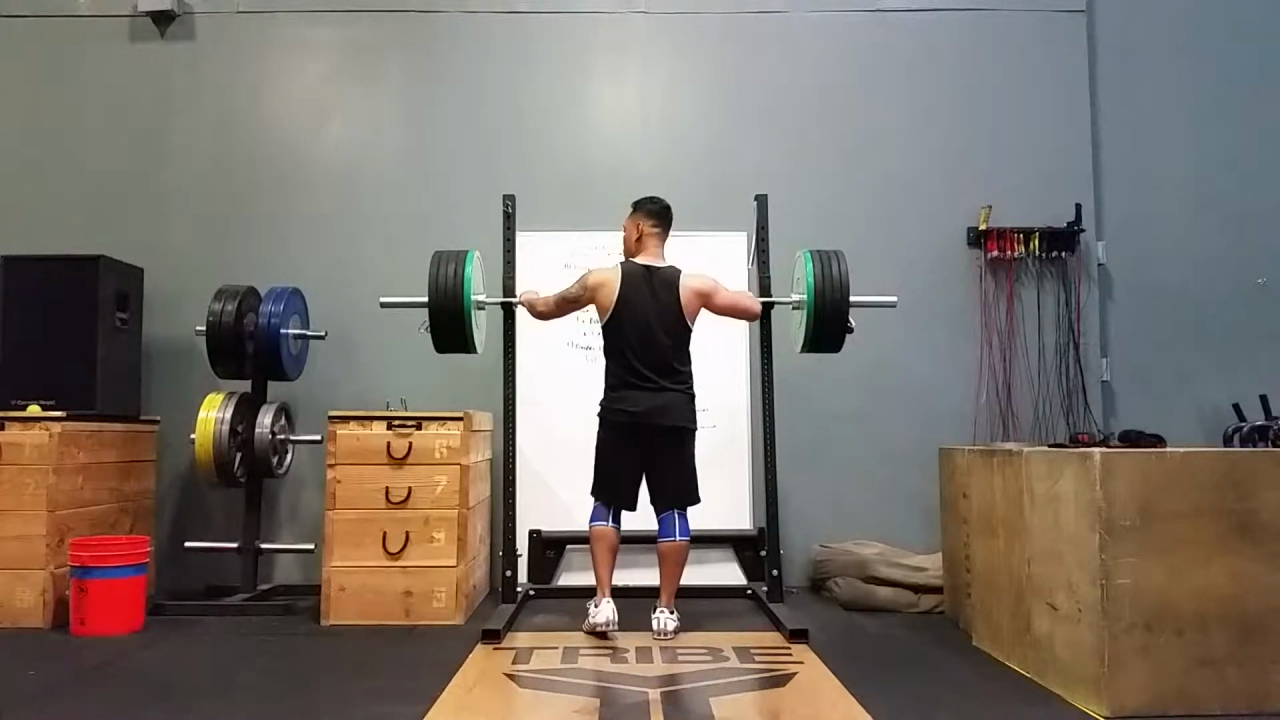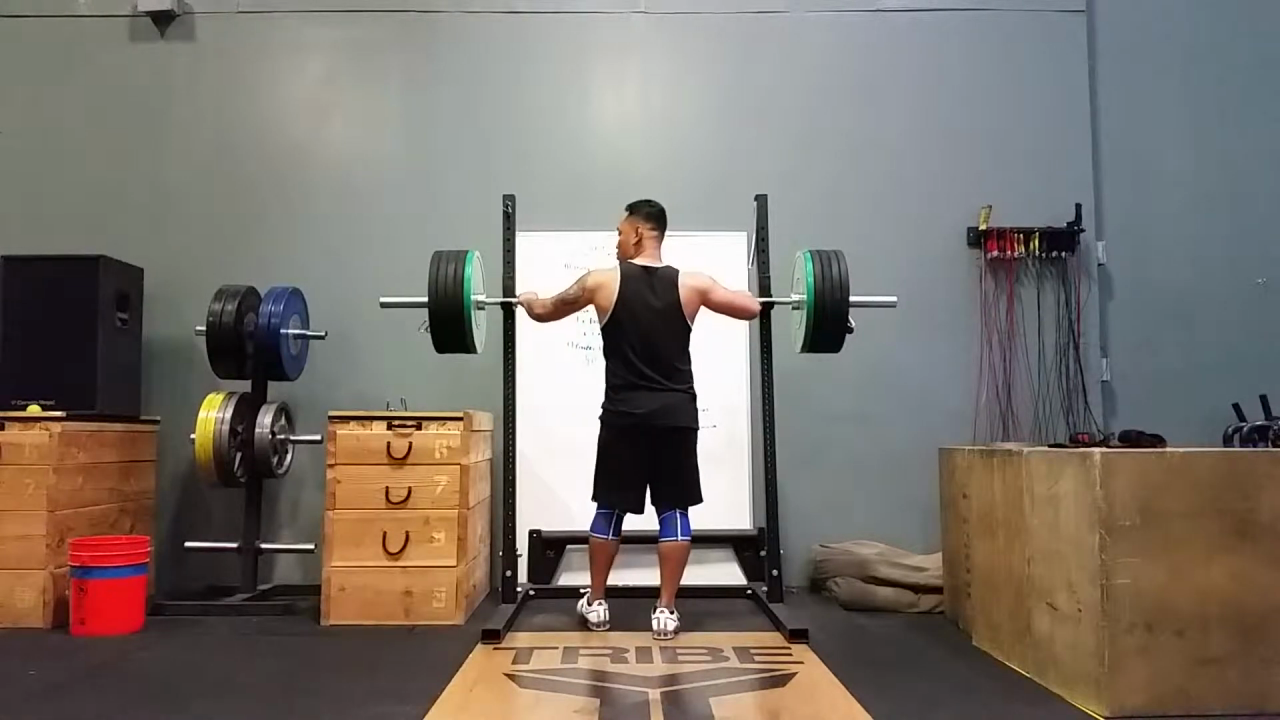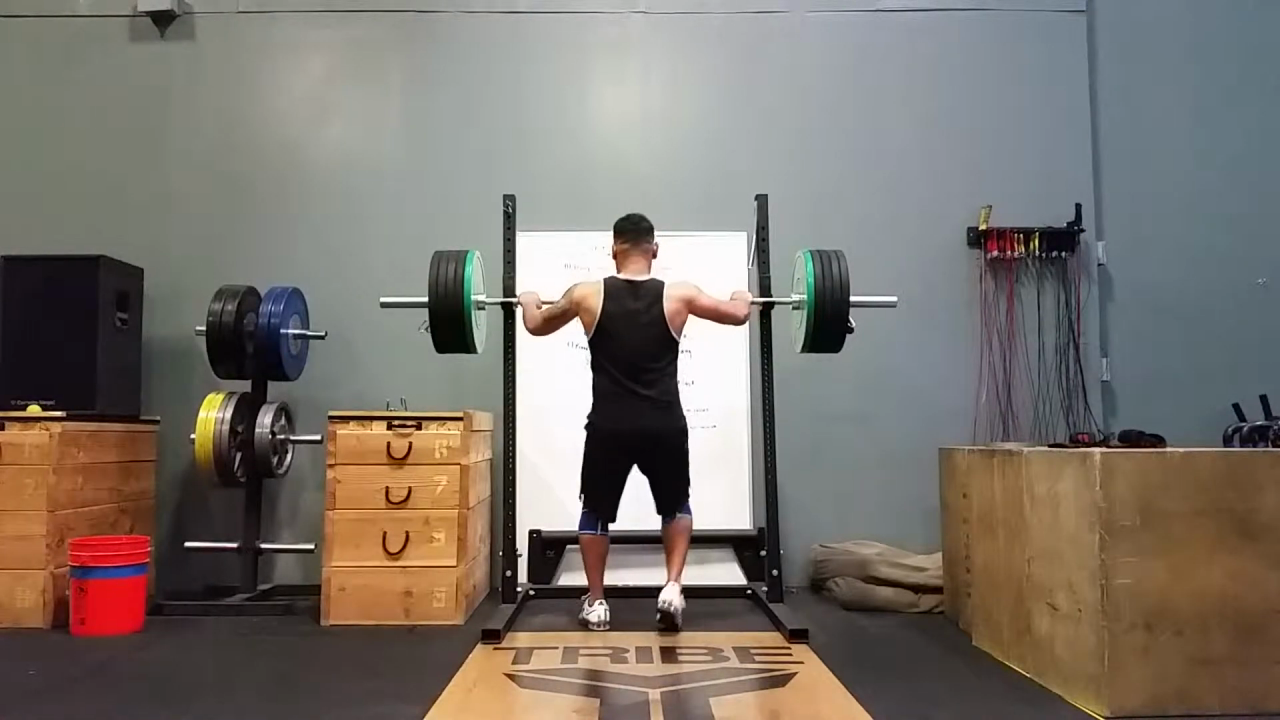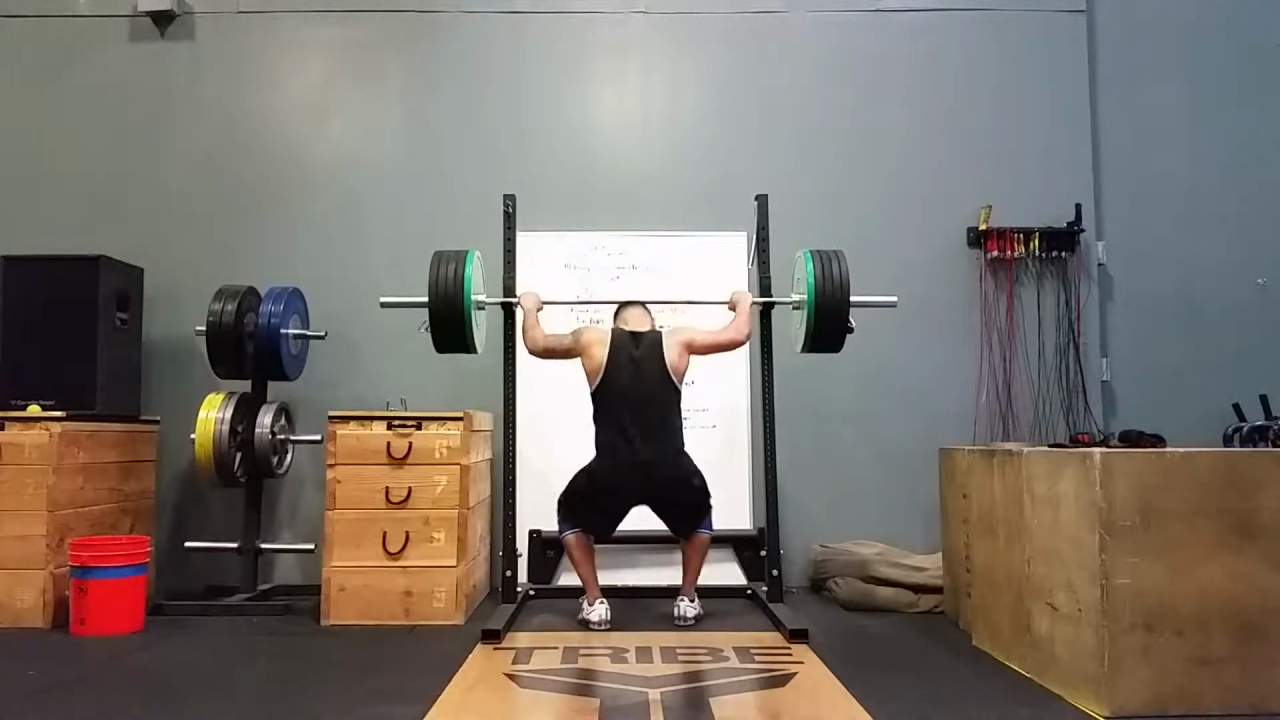
dt=0.4s
person 1, frame 1
left shoulder: (603, 281)
right shoulder: (693, 286)
left elbow: (546, 309)
right elbow: (753, 309)
left wrist: (527, 300)
right wrist: (749, 297)
left hip: (621, 413)
right hip: (675, 414)
left knee: (607, 505)
right knee: (672, 510)
left ankle: (603, 602)
right ankle: (665, 611)
person 1, frame 2
left shoulder: (601, 281)
right shoulder: (691, 284)
left elbow: (543, 311)
right elbow: (750, 309)
left wrist: (527, 300)
right wrist: (748, 296)
left hip: (623, 415)
right hip: (677, 414)
left knee: (610, 509)
right knee: (674, 513)
left ankle: (595, 603)
right ankle: (665, 611)
person 1, frame 3
left shoulder: (587, 295)
right shoulder: (678, 295)
left elbow: (536, 327)
right elbow: (739, 314)
left wrist: (528, 303)
right wrist: (744, 299)
left hip: (609, 426)
right hip: (665, 425)
left knee: (595, 513)
right knee: (675, 506)
left ankle: (595, 603)
right ankle: (672, 587)
person 1, frame 4
left shoulder: (593, 341)
right shoulder: (676, 342)
left elbow: (536, 344)
right elbow: (737, 336)
left wrist: (529, 309)
right wrist: (743, 305)
left hip: (612, 472)
right hip: (669, 471)
left knee: (570, 516)
right knee: (698, 516)
left ankle: (594, 602)
right ankle: (687, 600)
